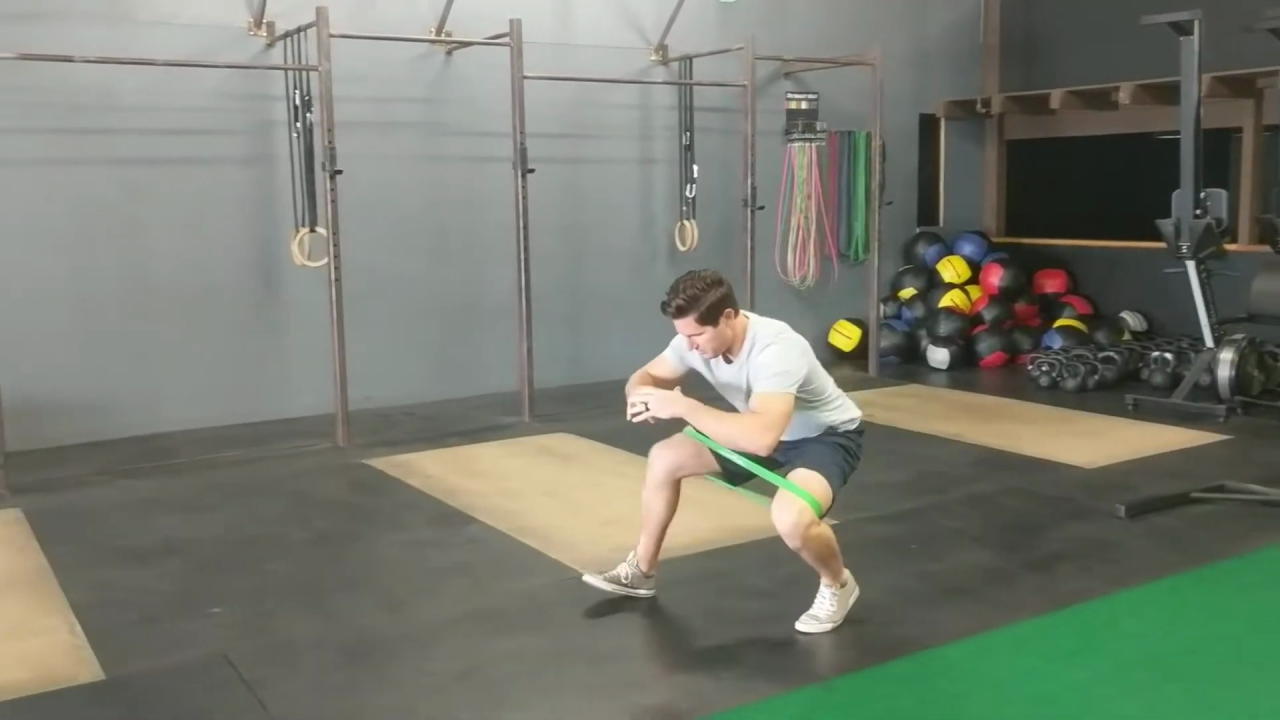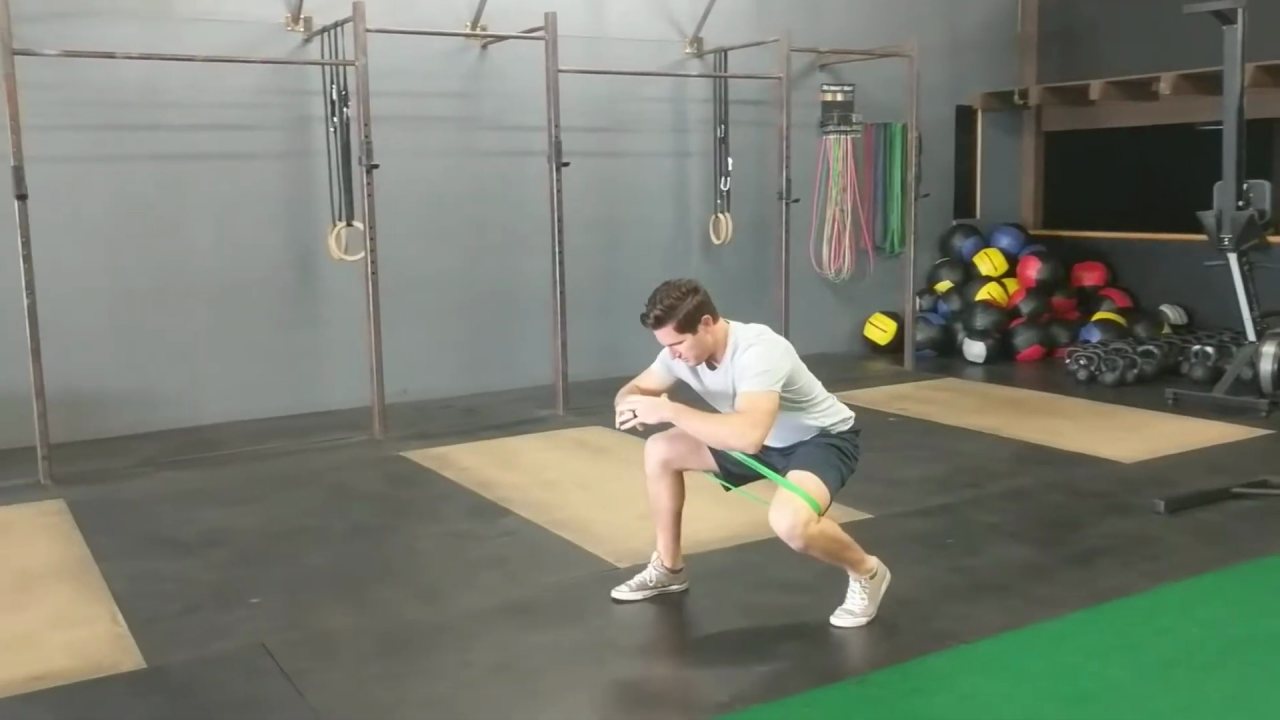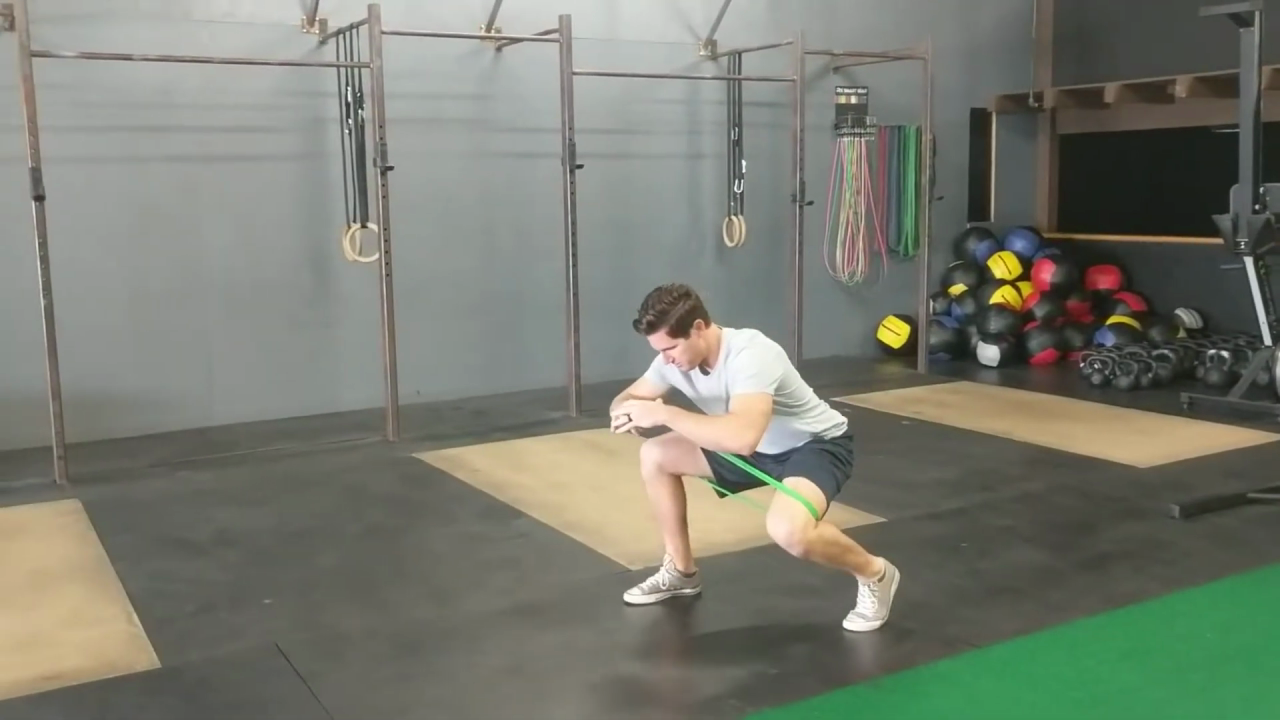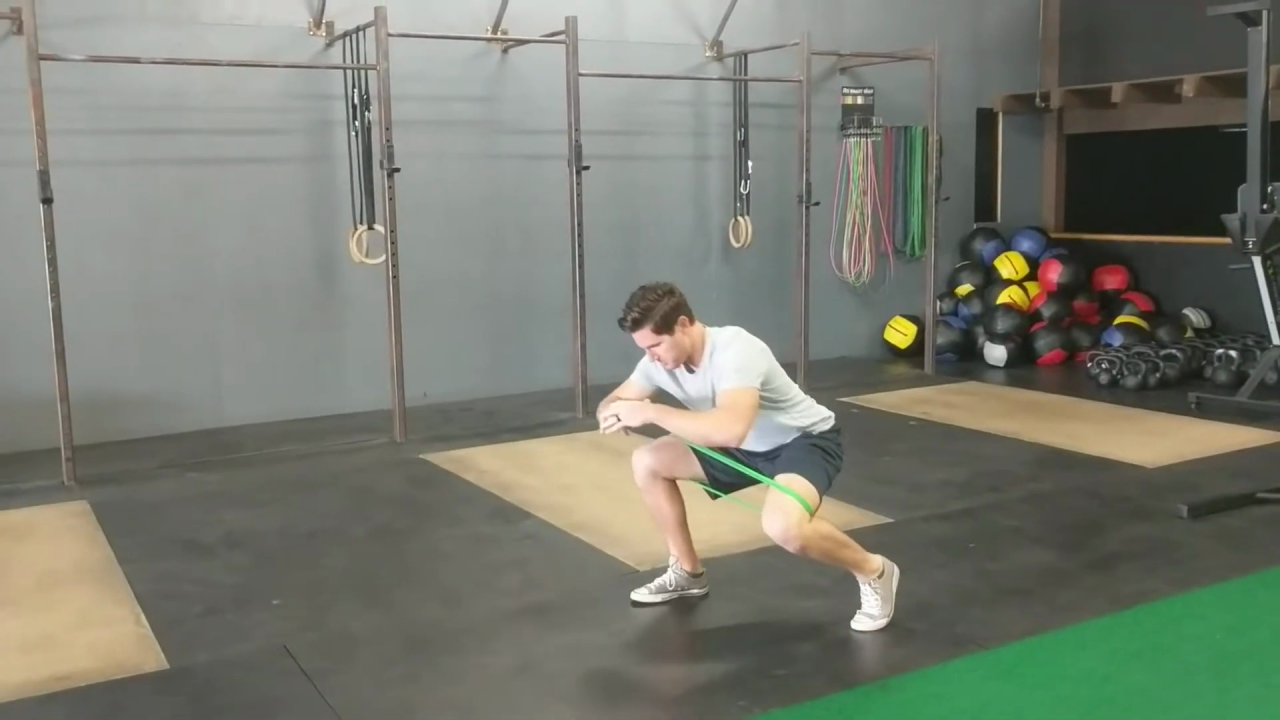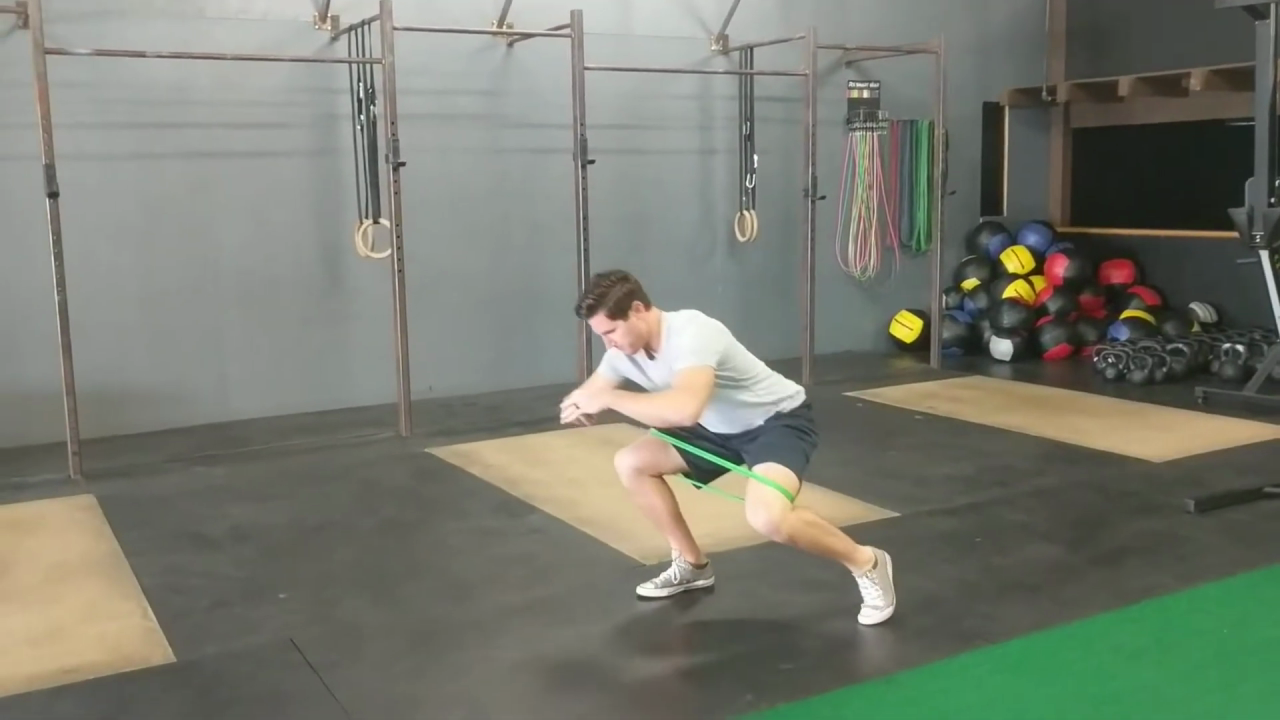
dt=0.4s
person 1, frame 1
left shoulder: (776, 350)
right shoulder: (699, 335)
left elbow: (761, 439)
right elbow: (647, 375)
left wrist: (682, 406)
right wrist: (641, 395)
left hip: (828, 436)
right hip: (766, 430)
left knee: (791, 518)
right knee: (665, 458)
left ankle: (837, 585)
right ankle: (641, 569)
person 1, frame 2
left shoulder: (759, 351)
right shoulder: (683, 348)
left elbow: (748, 437)
right elbow: (635, 389)
left wrist: (670, 411)
right wrist: (630, 405)
left hip: (823, 439)
right hip: (765, 440)
left knee: (789, 522)
right knee: (660, 451)
left ankle: (867, 573)
right ankle: (668, 567)
person 1, frame 3
left shoulder: (750, 356)
right shoulder: (677, 356)
left elbow: (742, 437)
right elbow: (628, 398)
left wrist: (664, 413)
right wrist: (627, 412)
left hip: (817, 444)
right hip: (760, 448)
left knee: (787, 529)
right knee: (655, 455)
left ankle: (875, 575)
right ankle: (680, 570)
person 1, frame 4
left shoulder: (735, 352)
right shoulder: (660, 359)
left elbow: (731, 431)
right elbow: (612, 401)
left wrist: (652, 412)
right wrist: (612, 414)
left hip: (806, 439)
right hip: (749, 446)
left knee: (783, 525)
right knee: (647, 462)
left ankle: (874, 572)
right ankle: (687, 571)
person 1, frame 5
left shoulder: (692, 333)
right shoulder: (624, 351)
left elbow: (684, 410)
right elbow: (587, 395)
left wrist: (608, 398)
right wrist: (577, 406)
left hip: (779, 418)
right hip: (721, 427)
left knee: (767, 516)
right knee: (631, 463)
left ankle: (867, 564)
right ankle: (692, 564)
